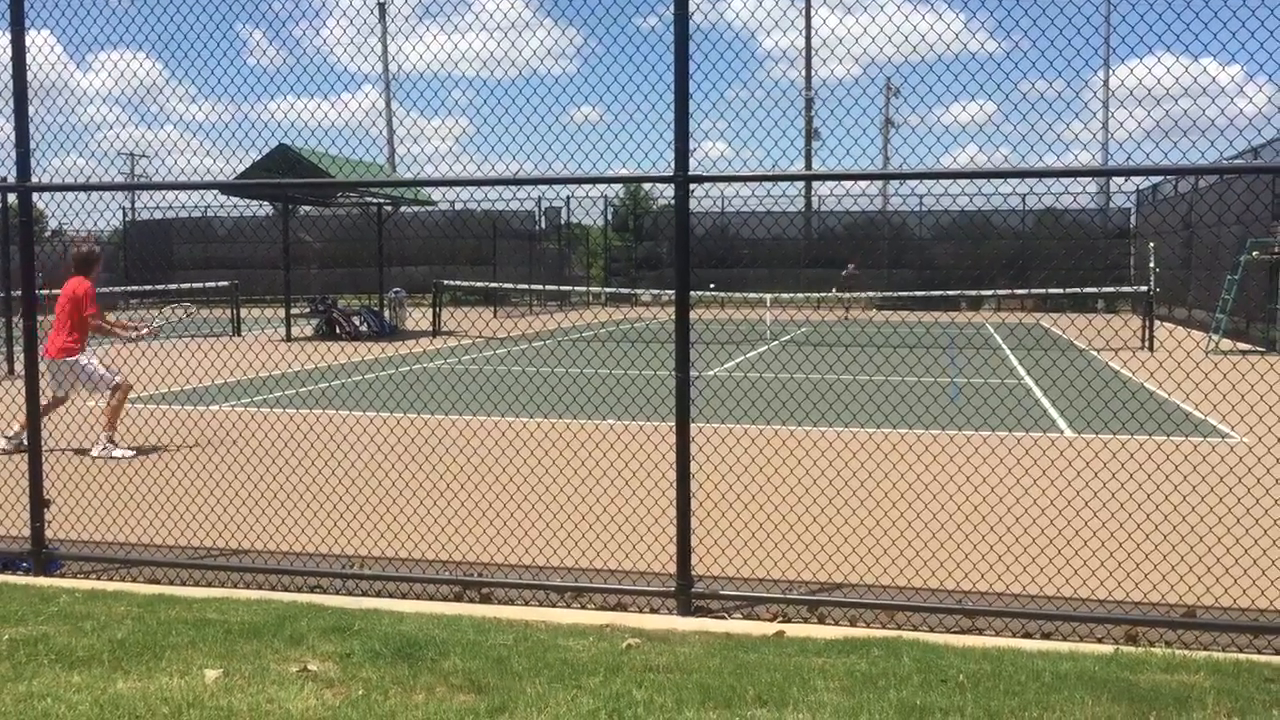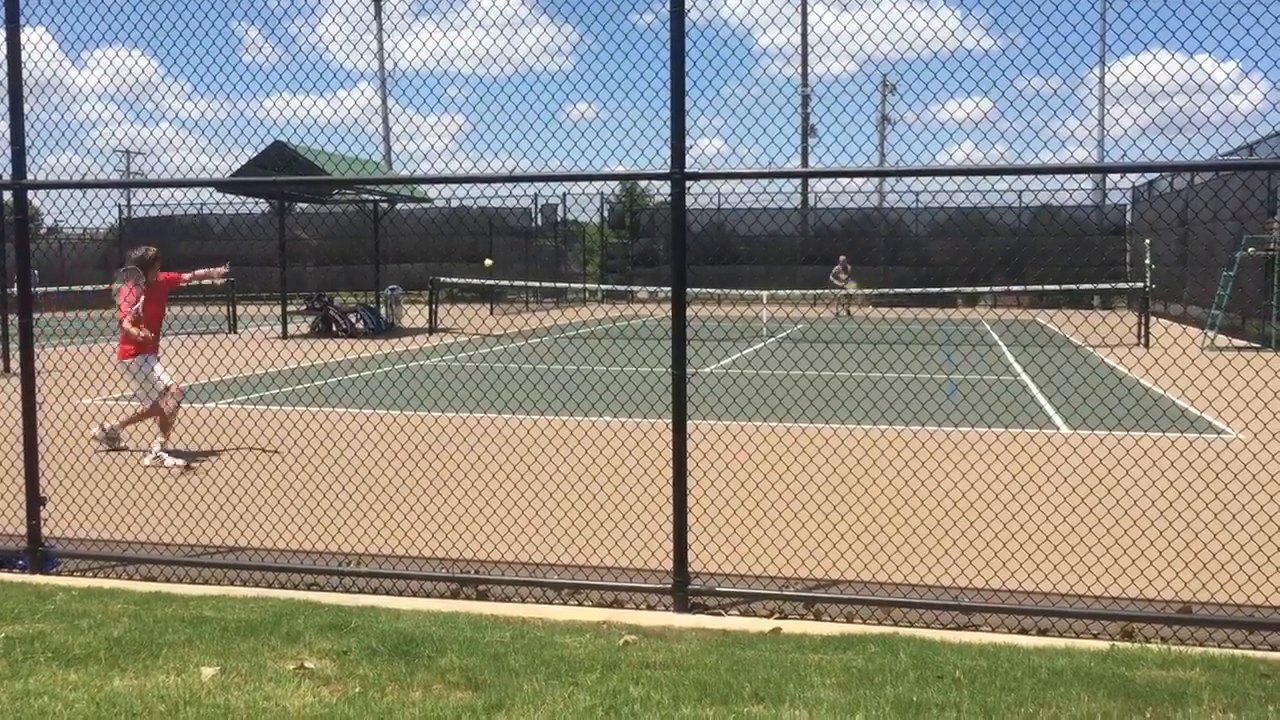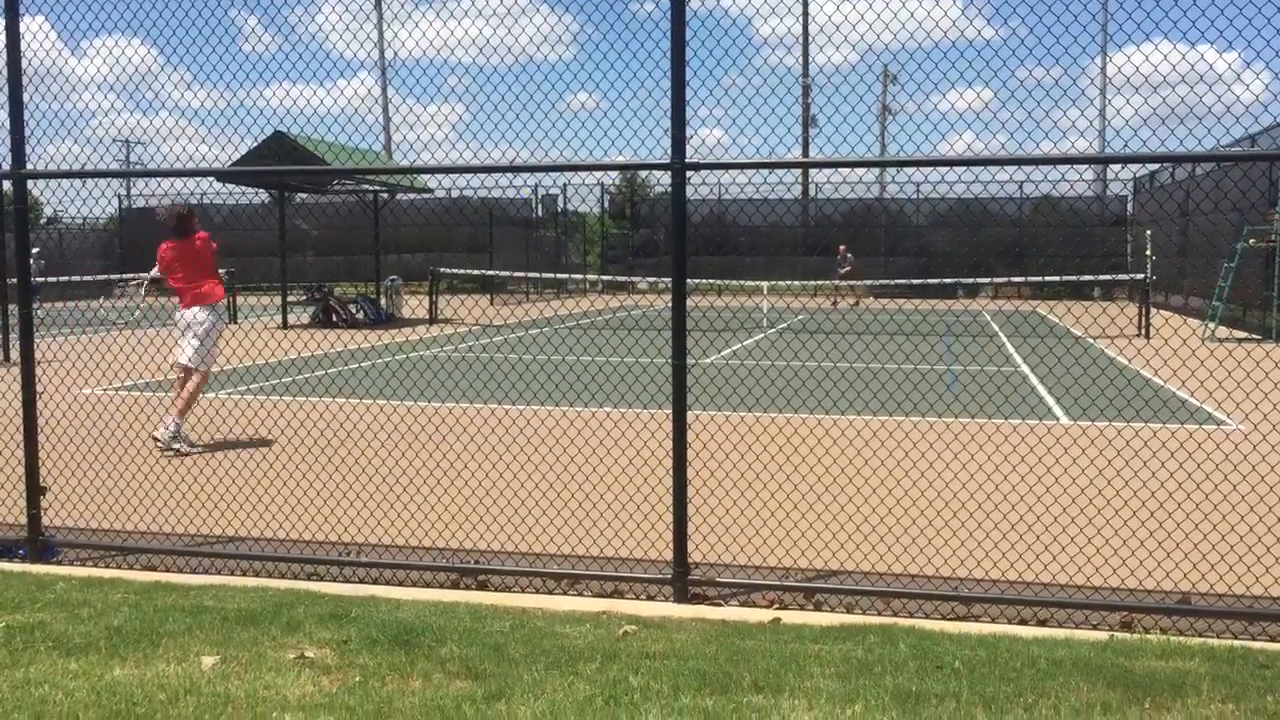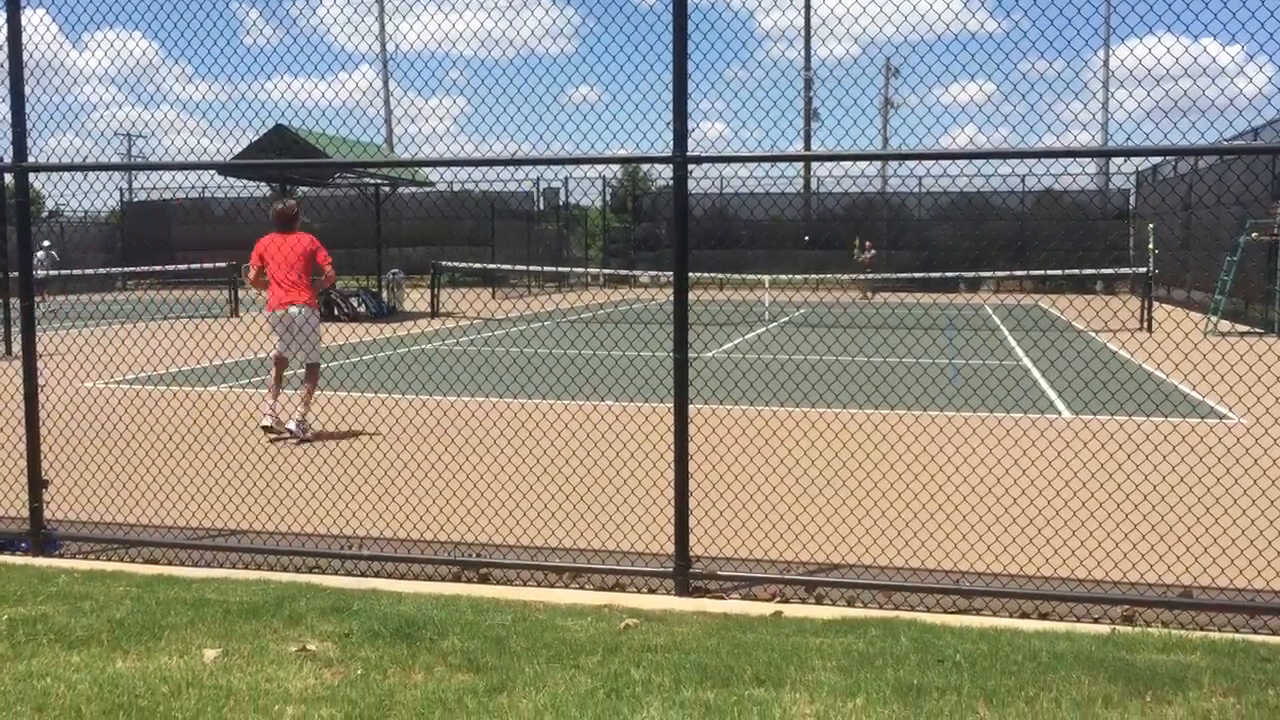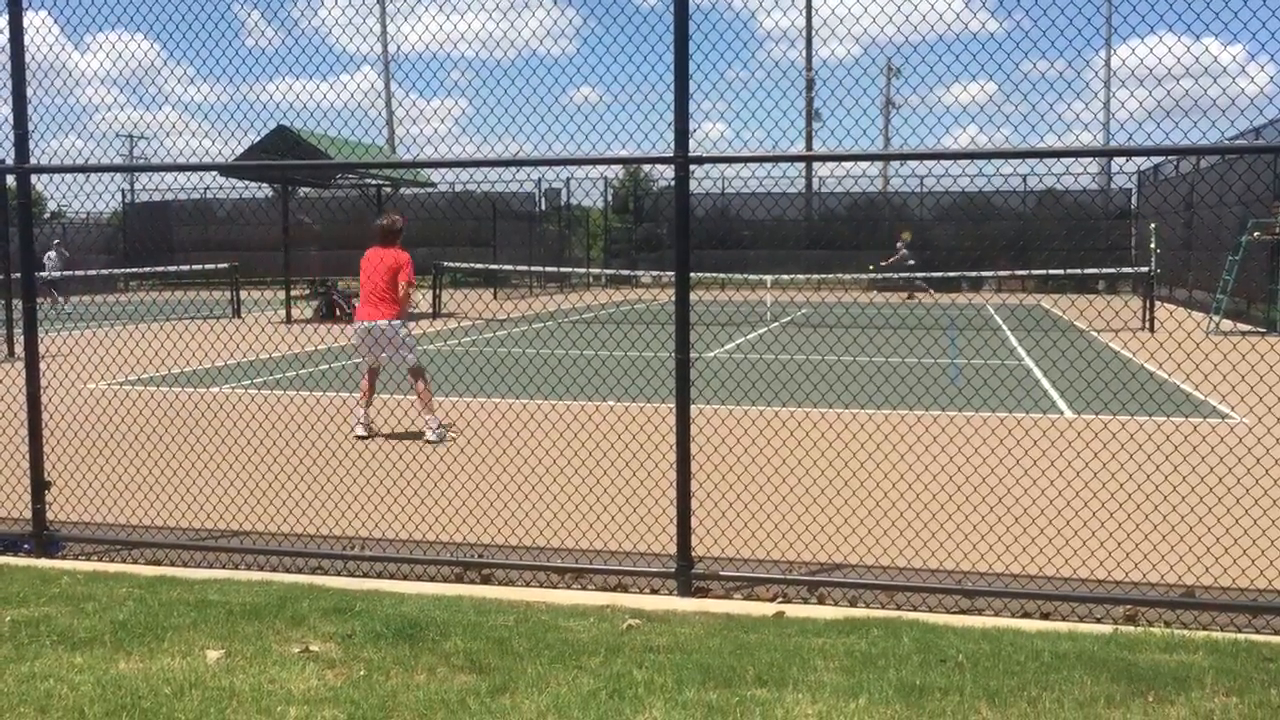
dt=0.5s
person 1, frame 1
left shoulder: (76, 285)
right shoulder: (85, 287)
left elbow: (101, 317)
right elbow: (95, 325)
left wrist: (132, 326)
right wrist: (127, 335)
left hip: (57, 353)
right hip: (71, 355)
left knee: (57, 399)
right knee: (121, 388)
right ankle: (104, 444)
person 1, frame 2
left shoulder: (161, 281)
right shoulder: (130, 292)
left elbow: (190, 276)
right elbow: (125, 323)
left wrist: (213, 272)
right wrist: (137, 333)
left hip: (150, 355)
right hip: (134, 357)
left knee: (156, 405)
right knee: (173, 392)
left ankle: (109, 431)
right ankle: (158, 452)
person 1, frame 3
left shoulder: (164, 250)
right shoulder: (203, 239)
left elbow: (165, 278)
left hip: (186, 312)
right hip: (207, 310)
left knee: (186, 371)
right knee: (200, 373)
left ankle: (171, 429)
right ankle: (170, 427)
person 1, frame 4
left shoulder: (264, 243)
right shoulder: (309, 240)
left elbow: (253, 279)
right elbow: (330, 274)
left hip: (277, 309)
right hip: (304, 308)
left knee: (280, 362)
right knee: (312, 366)
left ankle: (269, 414)
right ankle: (298, 421)
person 1, frame 5
left shoulder: (367, 255)
right shoulder: (401, 257)
right elbow: (404, 292)
right wrist: (403, 314)
left hip: (361, 322)
right hip: (388, 321)
left knee: (371, 368)
right knee: (417, 371)
left ankle: (362, 421)
right ankle: (432, 427)
